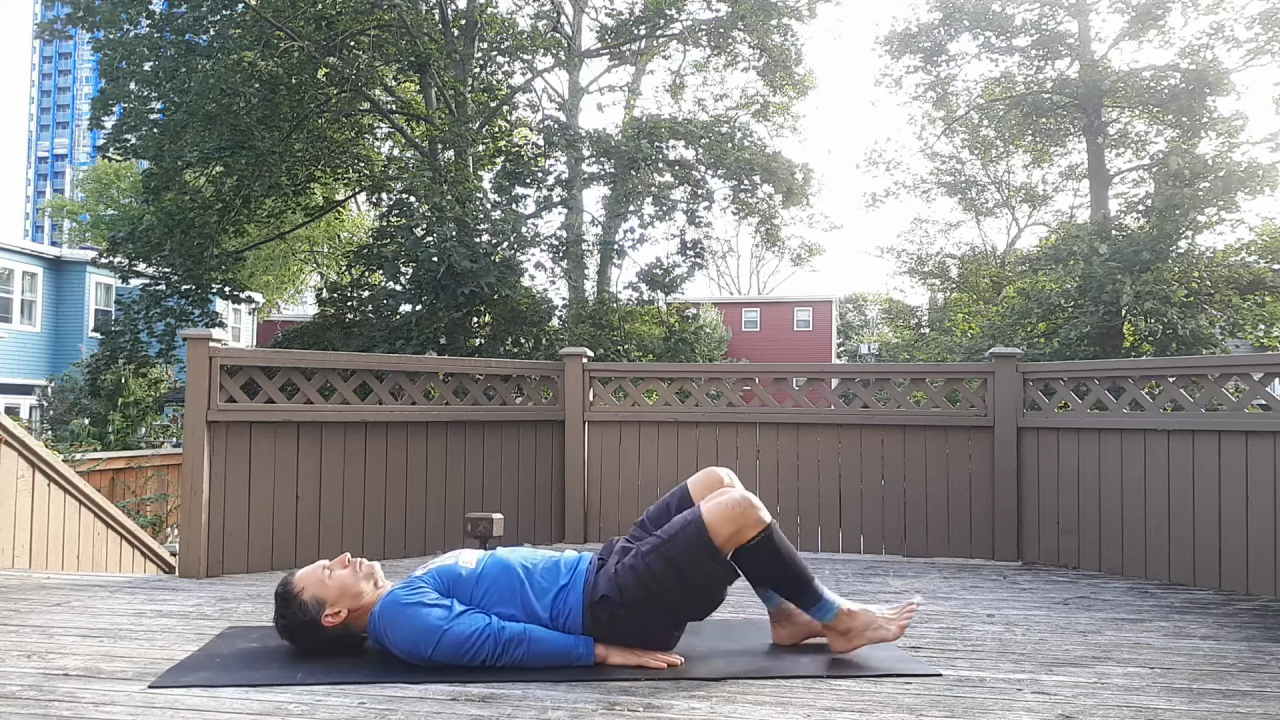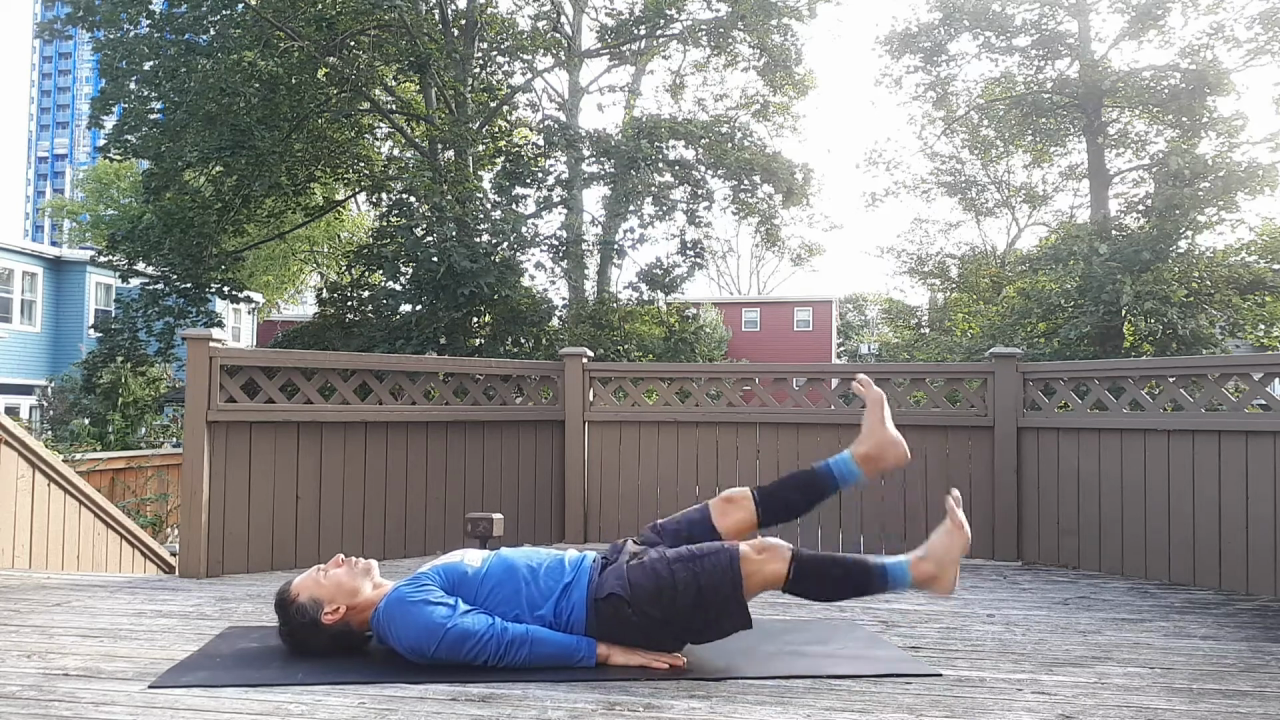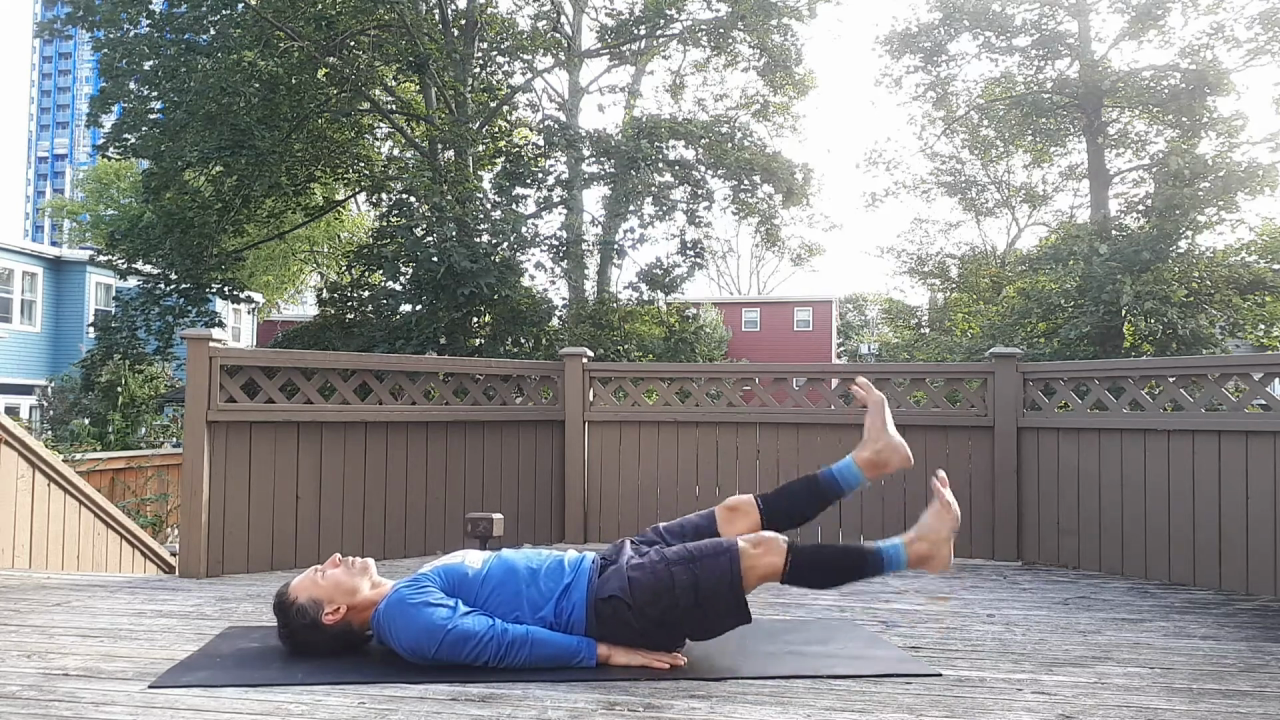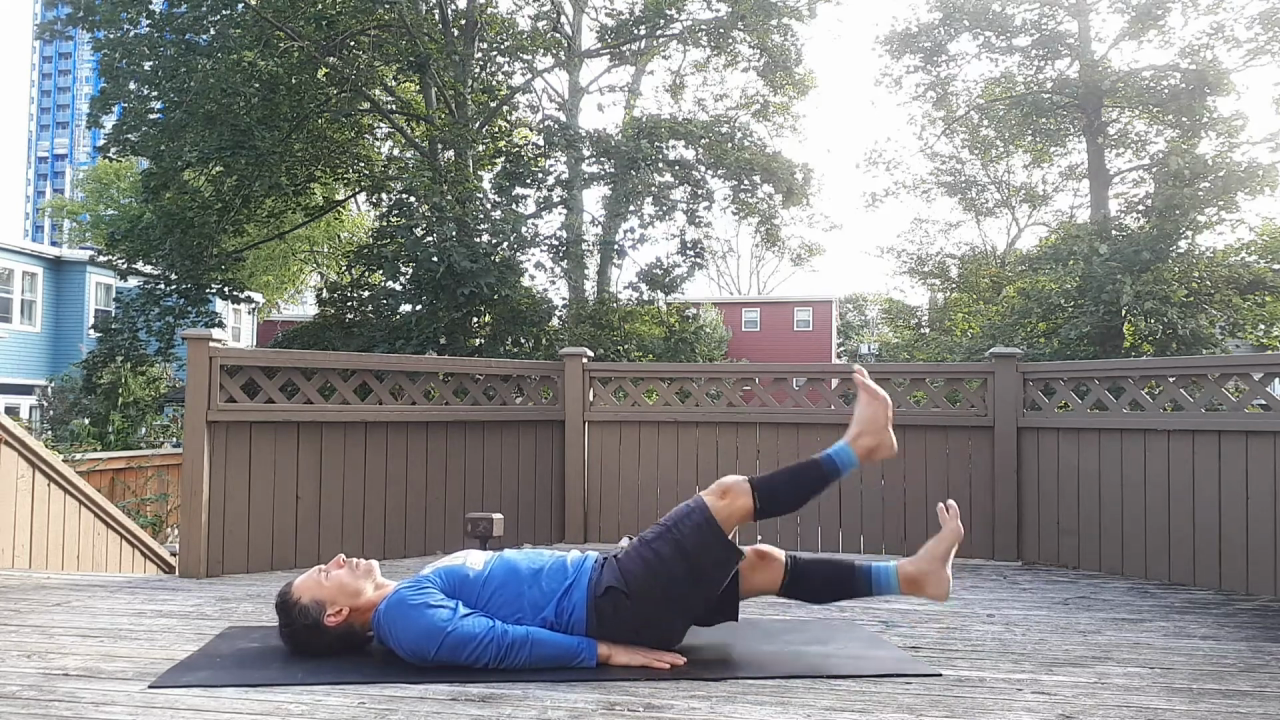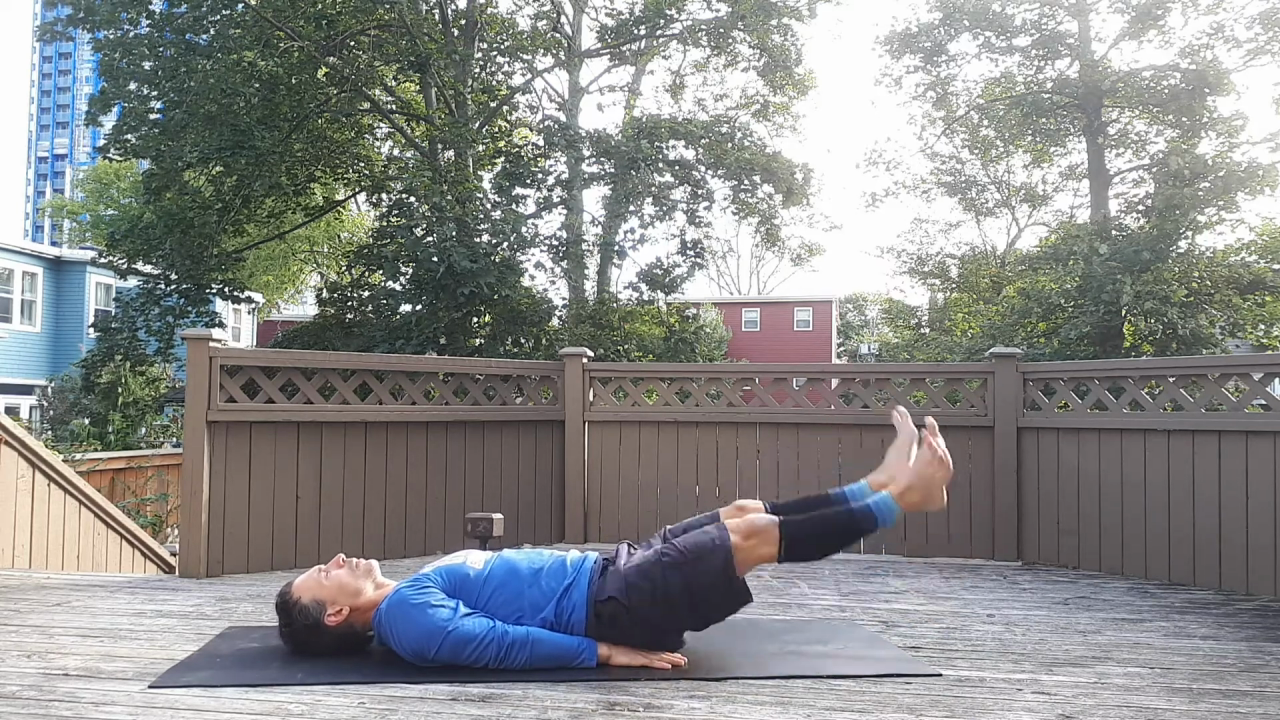
dt=1s
person 1, frame 1
left shoulder: (403, 594)
right shoulder: (401, 621)
right elbow: (499, 641)
right wrist: (604, 649)
left hip: (598, 571)
right hip: (607, 604)
left knee: (717, 481)
right knee: (738, 510)
left ankle: (788, 616)
right ankle: (835, 619)
person 1, frame 2
left shoulder: (410, 592)
right shoulder: (405, 617)
right elbow: (499, 643)
right wrist: (610, 651)
left hip: (604, 571)
right hip: (609, 606)
left knee: (736, 506)
right knee: (765, 558)
left ankle: (866, 457)
right ankle: (915, 570)
person 1, frame 3
left shoulder: (415, 590)
right shoulder: (405, 618)
right elbow: (501, 641)
right wrist: (607, 650)
left hip: (604, 572)
right hip: (610, 603)
left knee: (744, 515)
right knee: (766, 549)
left ankle: (868, 461)
right ankle: (912, 553)
person 1, frame 4
left shoulder: (413, 595)
right shoulder: (406, 620)
right elbow: (503, 646)
right wrist: (610, 650)
left hip: (601, 581)
right hip: (609, 607)
left knee: (760, 563)
right knee: (729, 496)
left ankle: (907, 575)
right ankle: (859, 447)
person 1, frame 5
left shoulder: (411, 591)
right shoulder: (403, 619)
right elbow: (498, 642)
right wrist: (610, 651)
left hip: (603, 578)
right hip: (609, 607)
left knee: (747, 520)
right knee: (755, 532)
left ankle: (881, 492)
right ankle: (898, 498)
